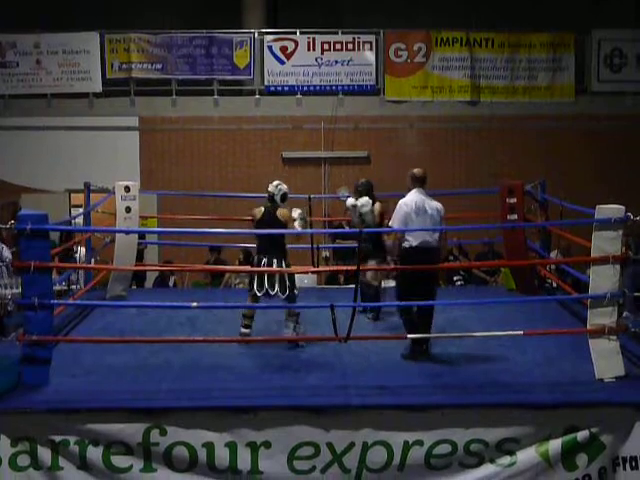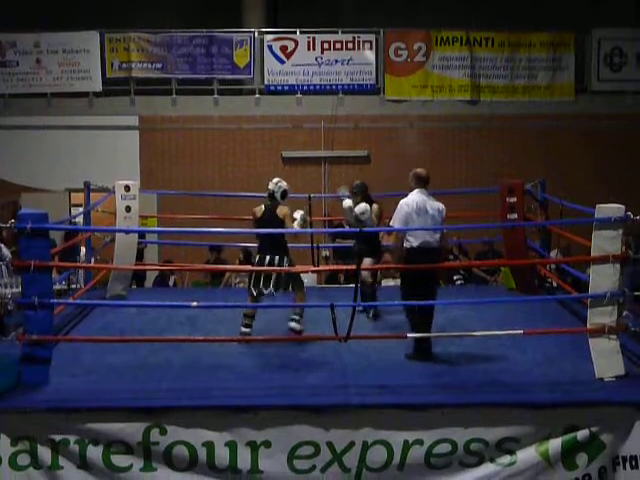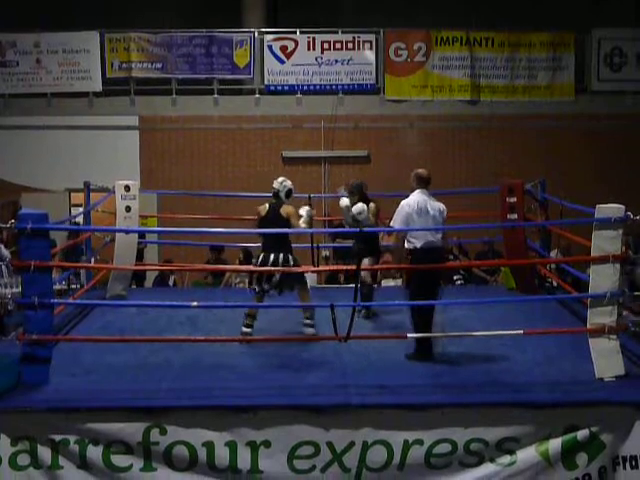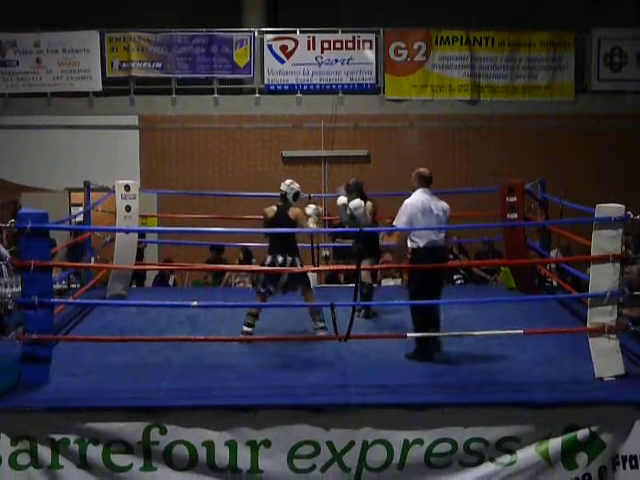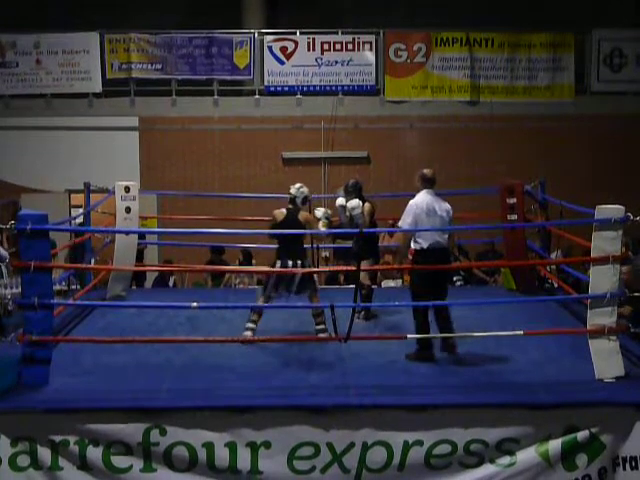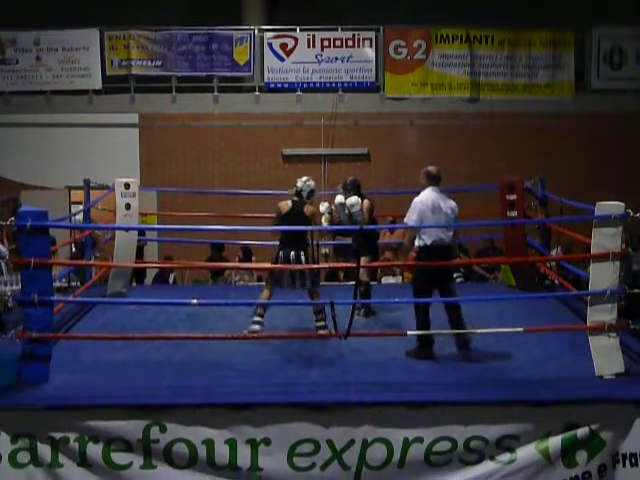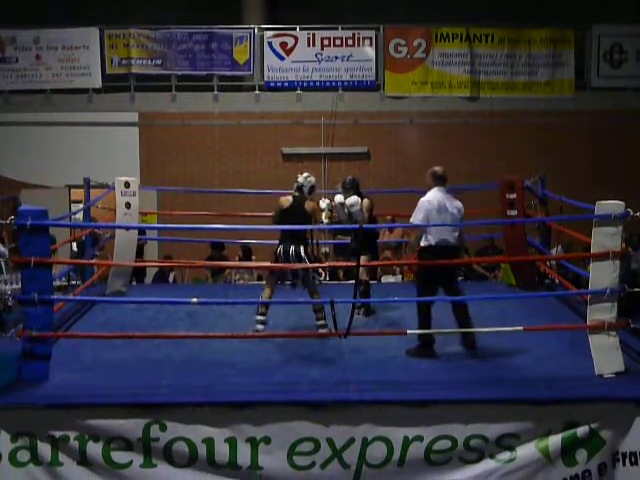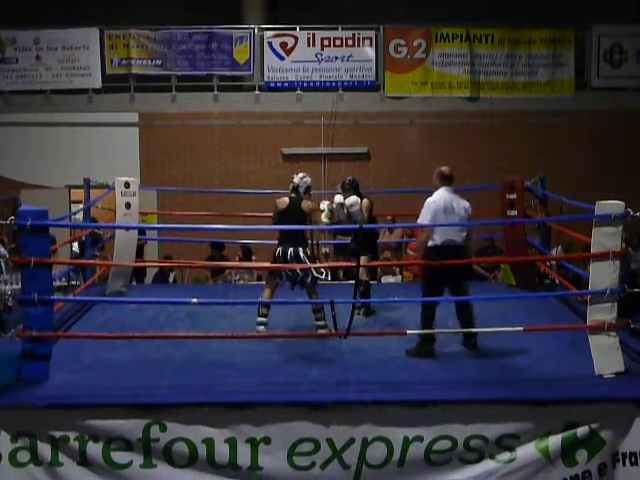
dt=0.1s
person 1, frame 1
left shoulder: (405, 203)
right shoulder: (437, 206)
left elbow: (398, 236)
right elbow: (442, 237)
left wrist: (395, 257)
right wrist: (439, 257)
left hip: (412, 254)
right hip: (432, 254)
left knee: (405, 301)
right knee: (426, 301)
left ankle: (418, 345)
right ankle: (423, 343)
person 1, frame 2
left shoulder: (406, 203)
right shoulder: (439, 206)
left elbow: (399, 236)
right elbow: (442, 237)
left wrist: (398, 258)
right wrist: (440, 257)
left hip: (414, 254)
right hip: (433, 255)
left knee: (410, 302)
right knee: (427, 301)
left ankle: (422, 346)
right ankle: (425, 342)
person 1, frame 3
left shoulder: (407, 204)
right shoulder: (439, 206)
left elbow: (400, 236)
right elbow: (443, 234)
left wrist: (397, 257)
left hip: (418, 255)
right hip: (436, 254)
left knee: (417, 302)
right knee: (430, 300)
left ankle: (423, 348)
right ankle: (427, 342)
person 1, frame 4
left shoulder: (411, 203)
right shoulder: (442, 205)
left elbow: (402, 235)
right elbow: (447, 233)
left hip: (420, 254)
right hip: (439, 253)
left knee: (419, 302)
right knee: (433, 300)
left ankle: (423, 347)
right ankle: (433, 340)
person 1, frame 5
left shoulder: (415, 204)
right shoulder: (446, 206)
left elbow: (406, 236)
right elbow: (449, 236)
left wrist: (401, 258)
right wrist: (447, 256)
left hip: (423, 255)
right hip: (442, 254)
left knee: (420, 303)
right knee: (440, 300)
left ankle: (425, 349)
right ankle: (448, 340)
person 1, frame 6
left shoulder: (420, 200)
right shoulder: (450, 203)
left elbow: (412, 232)
right elbow: (455, 233)
right wrist: (453, 253)
left hip: (427, 252)
right hip: (445, 251)
left knee: (422, 300)
right knee: (449, 296)
left ankle: (425, 346)
right ankle: (461, 337)
person 1, frame 7
left shoulder: (426, 201)
right shoulder: (456, 203)
left elbow: (418, 233)
right elbow: (460, 233)
right wrist: (458, 254)
left hip: (431, 253)
right hip: (451, 252)
left knee: (425, 300)
right knee: (456, 295)
left ankle: (425, 345)
right ankle: (468, 337)
person 1, frame 8
left shoulder: (433, 201)
right shoulder: (464, 204)
left elbow: (426, 233)
right elbow: (468, 234)
left wrist: (419, 256)
right wrist: (466, 255)
left hip: (438, 252)
right hip: (458, 252)
left knee: (429, 299)
right knee: (461, 296)
left ankle: (426, 344)
right ankle: (470, 338)
person 2, frame 1
left shoulder: (256, 213)
right shoulder: (285, 213)
right wrist: (299, 220)
left hip: (261, 260)
right hip: (279, 261)
left knee: (253, 297)
right knee: (290, 298)
left ankle: (244, 333)
right ankle: (290, 329)
person 2, frame 2
left shoulder: (257, 211)
right shoulder: (285, 211)
right wrist: (300, 220)
left hip: (262, 258)
right hip: (281, 258)
left knee: (254, 296)
right knee: (299, 289)
left ankle: (245, 332)
right ankle: (296, 322)
person 2, frame 3
left shoulder: (261, 210)
right shoulder: (289, 210)
right wrist: (306, 217)
left hip: (266, 256)
right hip: (285, 257)
left knee: (258, 295)
right knee: (303, 290)
left ankle: (246, 331)
right ankle: (309, 325)
person 2, frame 4
left shoulder: (268, 211)
right shoulder: (297, 212)
right wrist: (314, 216)
left hip: (273, 258)
right hip: (291, 259)
left knee: (261, 295)
right knee: (307, 291)
left ankle: (247, 330)
right ankle: (320, 328)
person 2, frame 5
left shoulder: (277, 214)
right shoulder: (306, 217)
left elbow: (272, 235)
left hip: (281, 262)
right hip: (300, 262)
left knee: (265, 296)
right knee: (313, 295)
left ankle: (249, 330)
right ankle: (322, 331)
person 2, frame 6
left shoulder: (282, 206)
right shoulder: (311, 210)
left elbow: (276, 226)
right wrist: (326, 214)
left hip: (284, 253)
right hip: (302, 254)
left knee: (269, 288)
right knee: (313, 291)
left ankle: (256, 324)
right ankle: (322, 327)
person 2, frame 7
left shoulder: (282, 201)
right shoulder: (312, 206)
left elbow: (275, 222)
right wrist: (326, 210)
left hip: (283, 249)
right hip: (301, 250)
left knee: (270, 285)
right knee: (313, 289)
left ankle: (260, 323)
right ankle: (321, 326)
person 2, frame 8
left shoulder: (279, 203)
right shoulder: (309, 206)
right wrist: (326, 211)
left hip: (282, 250)
right hip: (301, 251)
left knee: (270, 286)
right knee: (312, 289)
left ankle: (261, 324)
right ankle: (321, 327)
person 3, frame 1
left shoulder: (376, 205)
right shoulder: (360, 206)
left elbow: (374, 224)
right elbow: (357, 225)
left wrist: (368, 212)
right wrist: (352, 210)
left hip: (376, 246)
right hip: (363, 245)
left knee: (372, 278)
right knee: (362, 278)
left ankle: (375, 310)
person 3, frame 2
left shoulder: (374, 207)
right shoulder: (355, 207)
left elbow: (374, 227)
right elbow: (353, 225)
left wrist: (367, 218)
right wrist: (348, 212)
left hip: (372, 247)
right hip: (359, 245)
left knee: (366, 275)
right knee: (361, 277)
left ankle: (373, 308)
right ankle: (365, 305)
person 3, frame 3
left shoulder: (371, 206)
right shoulder: (353, 206)
left elbow: (372, 226)
right elbow: (351, 225)
left wrist: (365, 217)
right wrist: (345, 211)
left hip: (371, 246)
right hip: (358, 245)
left knee: (365, 275)
right knee: (362, 277)
left ankle: (367, 308)
right ankle: (365, 306)
person 3, frame 4
left shoulder: (368, 204)
right shoulder: (351, 205)
left elbow: (367, 226)
right elbow: (348, 225)
left wrist: (361, 214)
right wrist: (342, 210)
left hip: (370, 245)
right hip: (358, 244)
left knee: (366, 276)
right knee: (361, 277)
left ankle: (367, 309)
right ankle: (364, 306)
person 3, frame 5
left shoulder: (366, 206)
right shoulder: (350, 206)
left elbow: (365, 227)
right elbow: (347, 226)
left wrist: (358, 214)
right wrist: (341, 211)
left hip: (369, 247)
right hip: (358, 245)
left knee: (364, 278)
right knee: (361, 278)
left ankle: (367, 311)
right ankle: (364, 308)
person 3, frame 6
left shoulder: (365, 202)
right shoulder: (349, 203)
left elbow: (364, 224)
right elbow: (346, 223)
left wrist: (357, 212)
right wrist: (340, 209)
left hip: (368, 244)
right hip: (357, 242)
left knee: (363, 275)
right knee: (360, 275)
left ankle: (366, 308)
right ankle: (364, 305)
person 3, frame 7
left shoulder: (365, 202)
right shoulder: (349, 203)
left elbow: (364, 223)
right elbow: (346, 222)
left wrist: (357, 211)
right wrist: (339, 208)
left hip: (367, 242)
right hip: (356, 241)
left knee: (362, 274)
right knee: (360, 274)
left ankle: (366, 307)
right ankle: (364, 303)
person 3, frame 8
left shoulder: (365, 202)
right shoulder: (348, 203)
left elbow: (363, 223)
right elbow: (346, 222)
left wrist: (356, 211)
right wrist: (339, 209)
left hip: (367, 243)
right hip: (356, 241)
left knee: (362, 274)
right knee: (360, 274)
left ankle: (366, 307)
right ankle: (363, 304)
